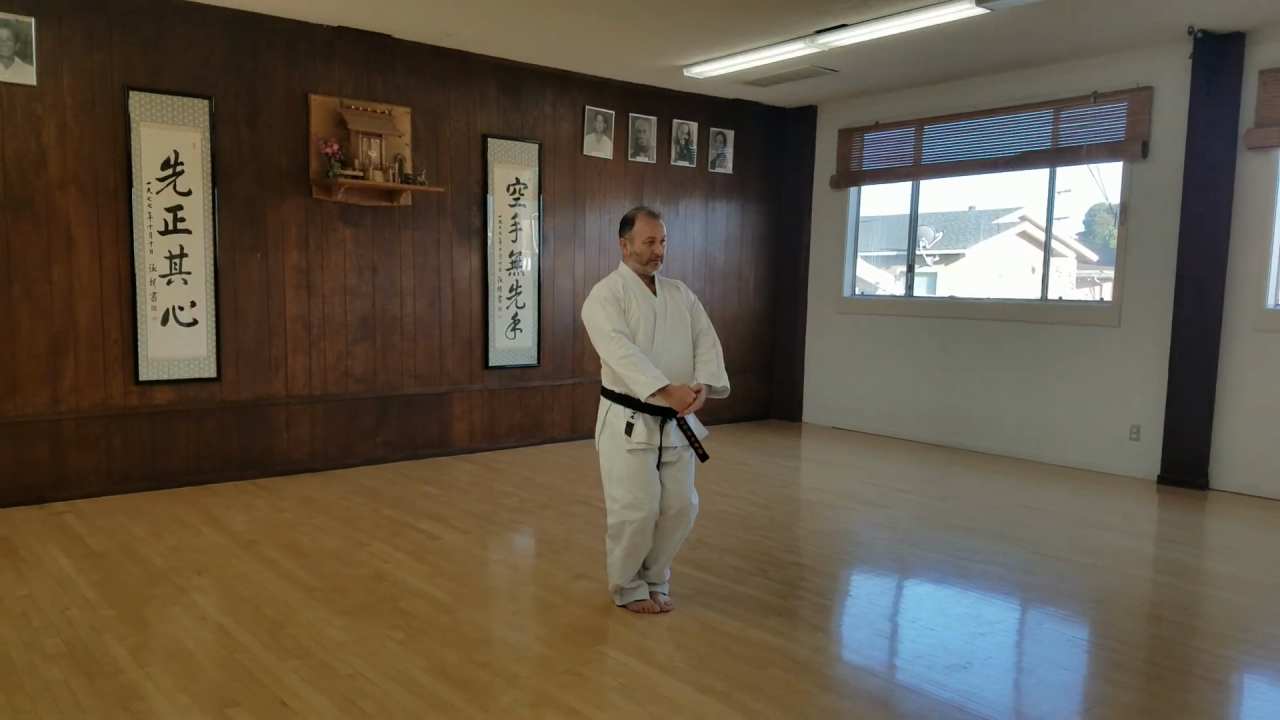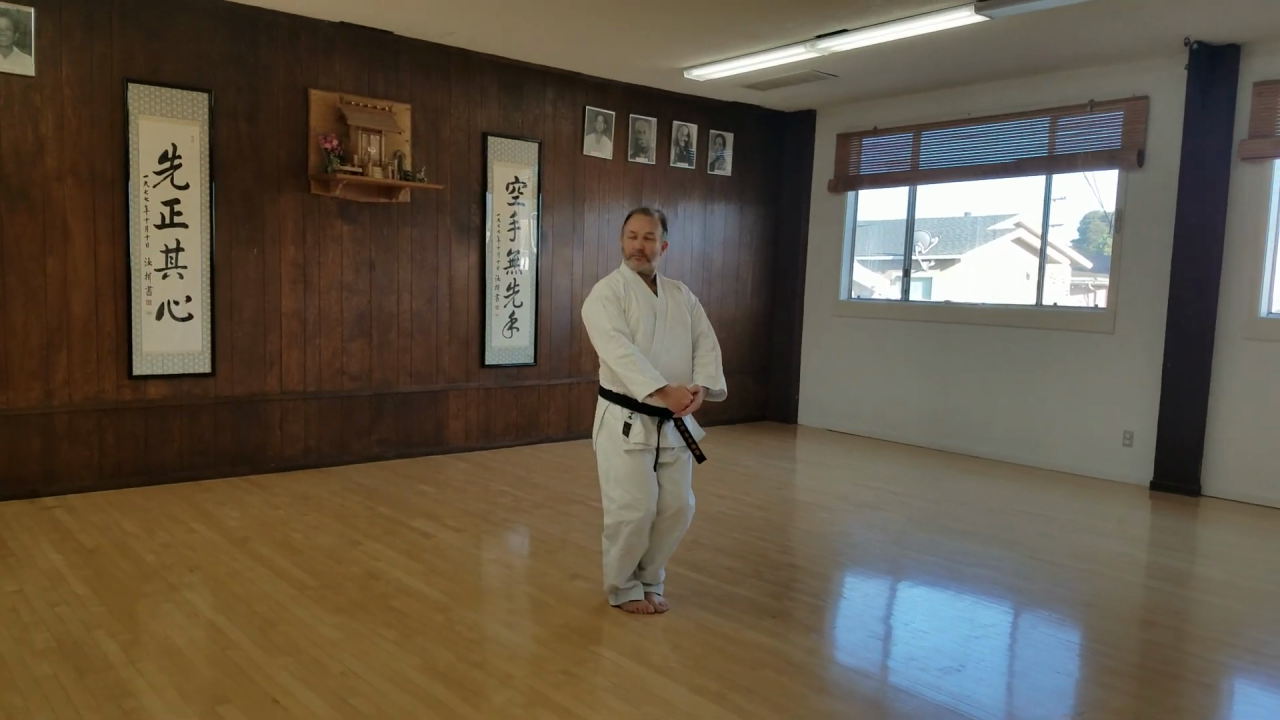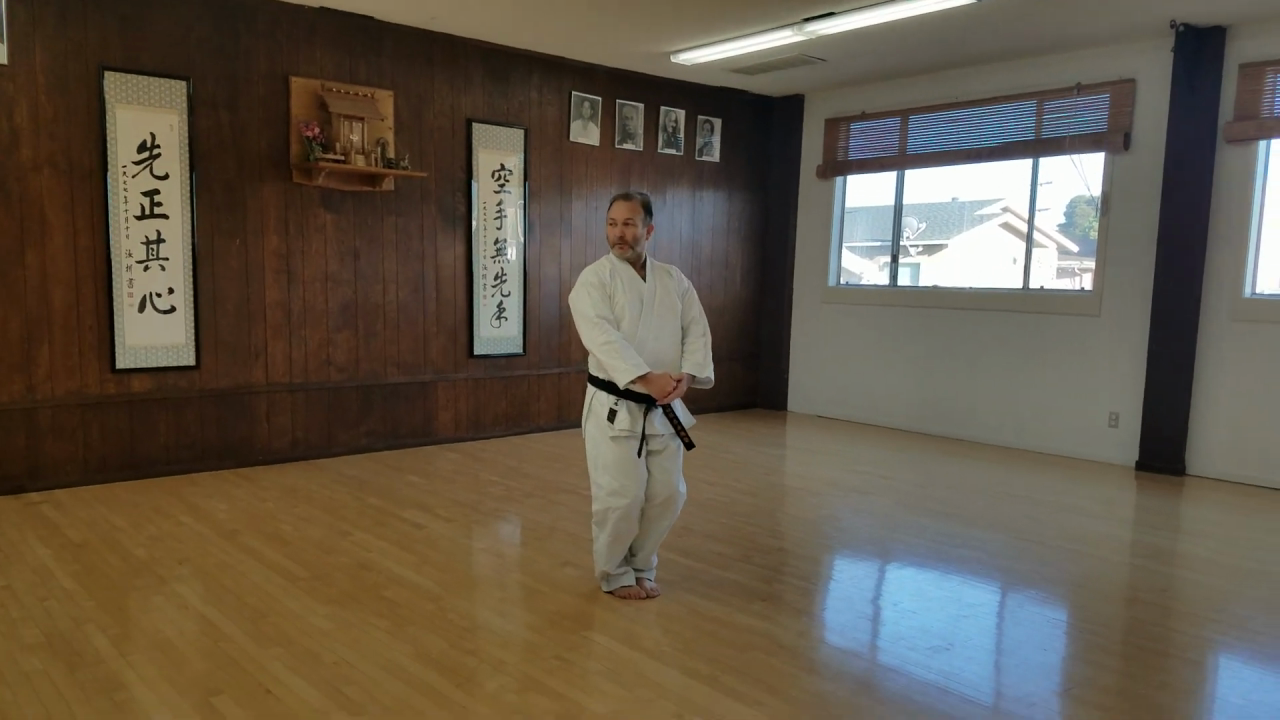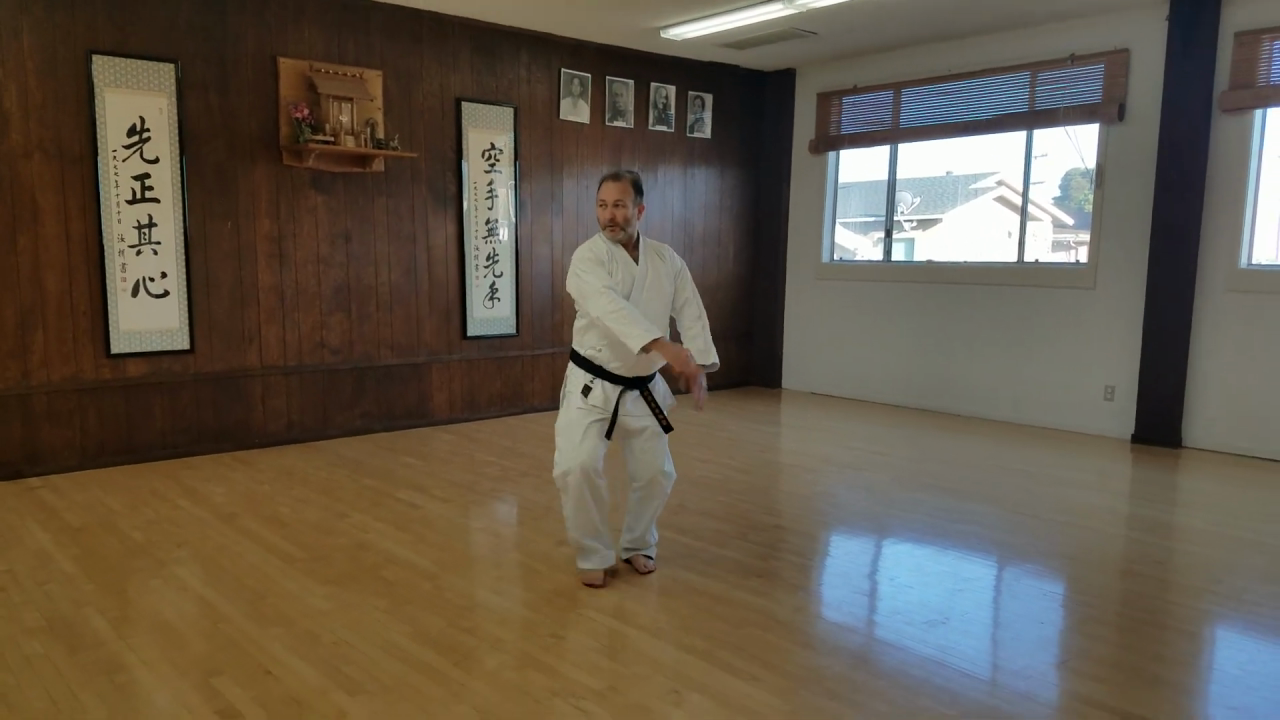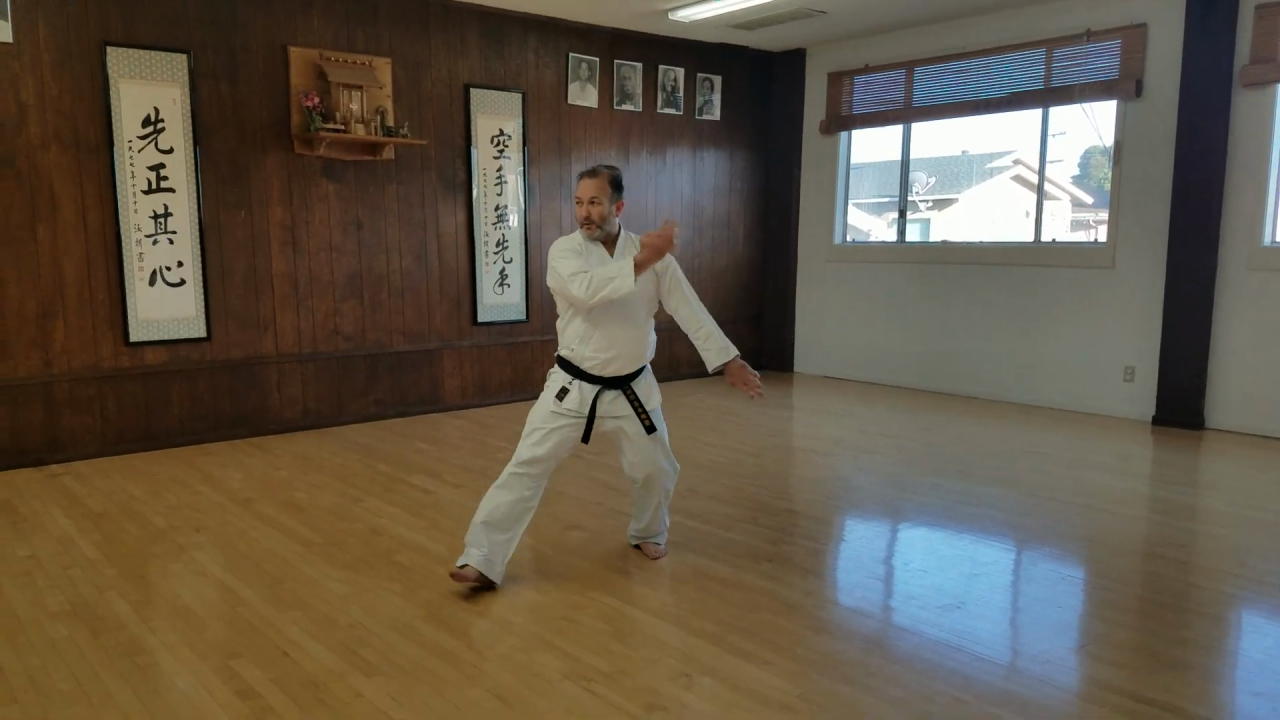
dt=0.3s
person 1, frame 1
left shoulder: (680, 293)
right shoulder: (606, 294)
left elbow: (706, 342)
right elbow: (619, 351)
left wrist: (703, 384)
right wrist: (668, 389)
left hip: (676, 422)
right hip: (629, 421)
left knee: (679, 507)
right knee: (635, 511)
left ankle: (654, 581)
right ankle: (627, 588)
person 1, frame 2
left shoulder: (681, 294)
right shoulder: (606, 293)
left elbow: (706, 345)
right elbow: (619, 350)
left wrist: (701, 386)
right wrist: (665, 390)
left hip: (673, 422)
right hip: (626, 421)
left knee: (676, 508)
right knee: (631, 510)
left ankle: (649, 582)
right ankle: (623, 588)
person 1, frame 3
left shoulder: (674, 279)
right shoulder: (594, 279)
left elbow: (697, 332)
right elbow: (602, 337)
left wrist: (687, 375)
right wrist: (647, 378)
left hip: (663, 408)
right hip: (614, 407)
left knee: (667, 495)
right knee: (620, 498)
left ankle: (641, 568)
right ankle: (615, 575)
person 1, frame 4
left shoulder: (666, 258)
right shoulder: (588, 257)
left elbow: (690, 317)
right elbow: (608, 307)
left wrist: (697, 366)
right wrist: (663, 346)
left hip: (644, 388)
right hip: (591, 384)
left knee: (655, 472)
right knee: (577, 467)
left ankle: (637, 544)
right ankle: (594, 554)
person 1, frame 5
left shoulder: (651, 252)
right shoulder: (564, 251)
left elbow: (689, 309)
right elbow: (586, 289)
left wrist: (729, 360)
right wrist: (640, 264)
left hip: (630, 388)
right hip: (572, 386)
left knee: (655, 470)
right knee: (528, 465)
left ankle: (647, 532)
right ankle: (481, 560)
